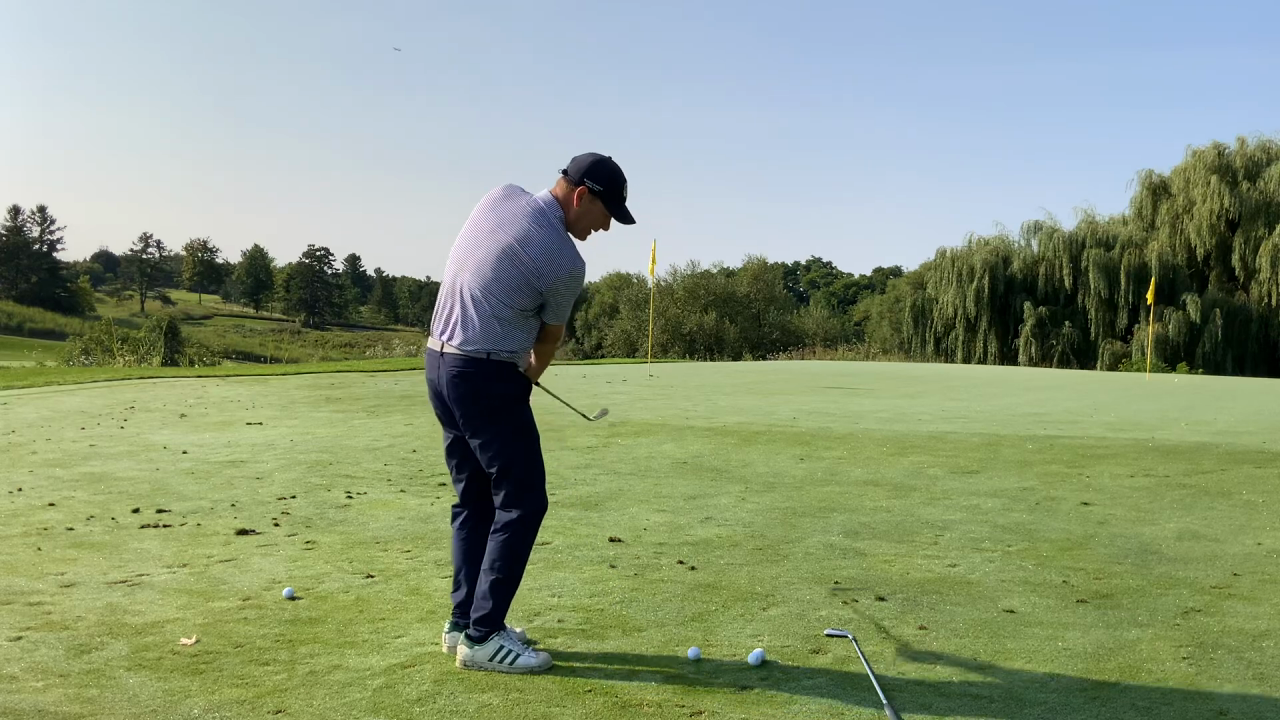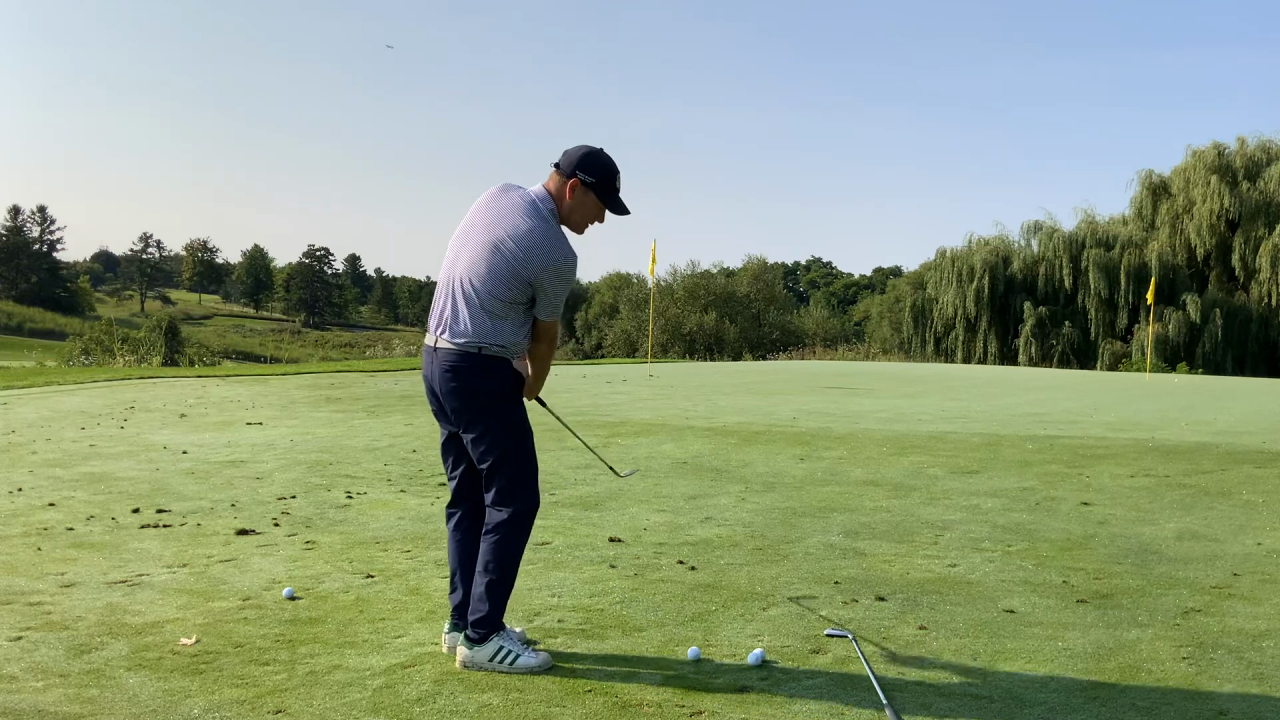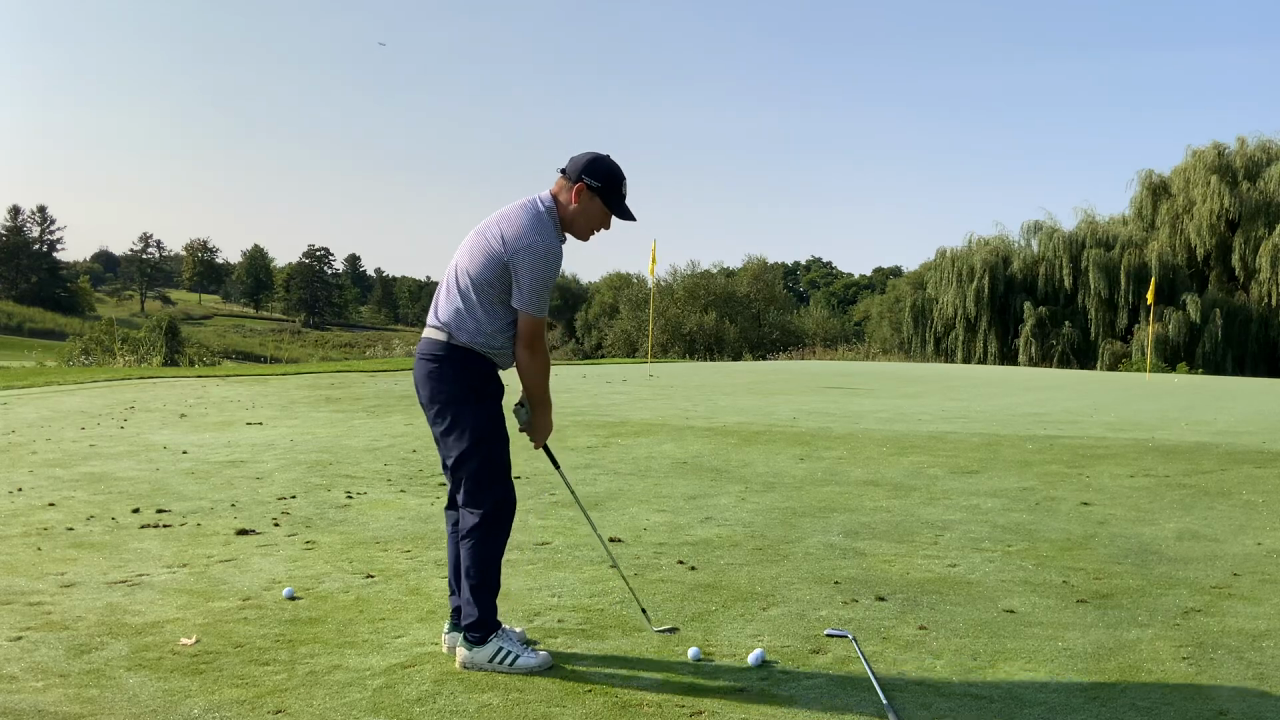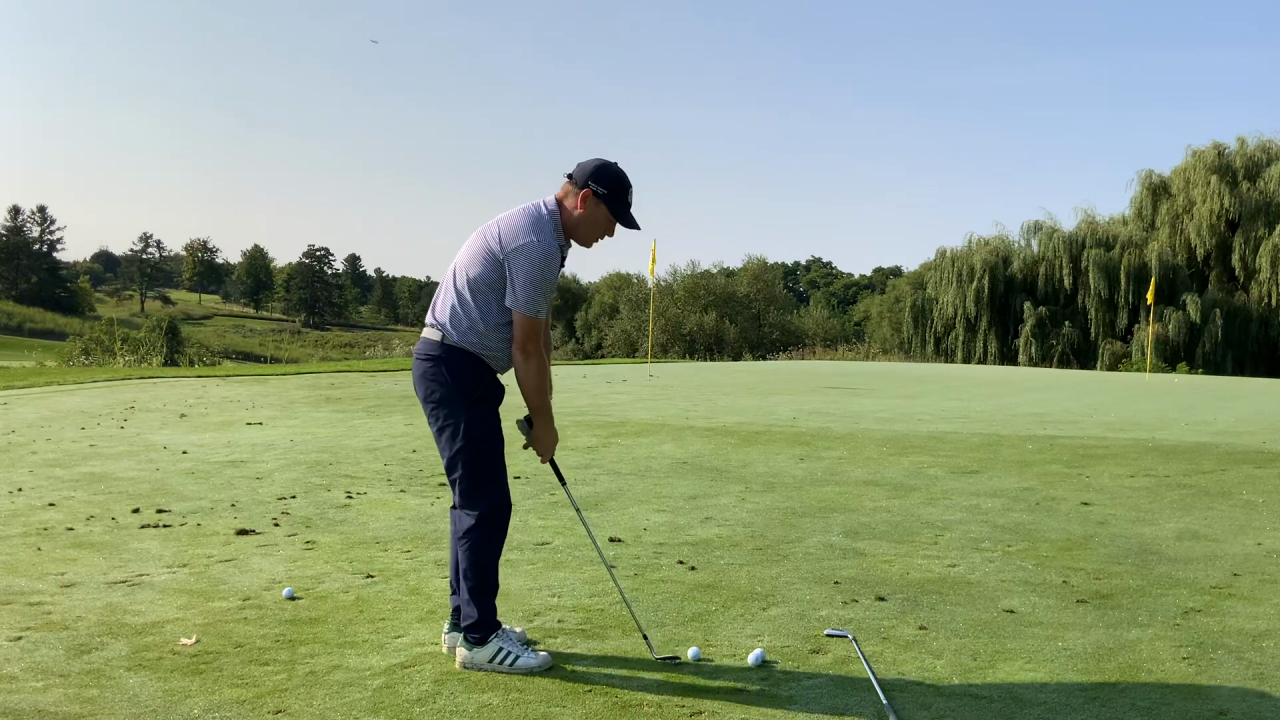
dt=0.3s
person 1, frame 1
left shoulder: (502, 197)
right shoulder: (565, 262)
right elbow: (549, 338)
right wrist: (534, 367)
left hip: (442, 364)
right hip: (486, 378)
left knee: (476, 498)
right knee: (522, 502)
left ankle: (465, 622)
right ankle: (482, 636)
person 1, frame 2
left shoulder: (501, 195)
right shoulder: (555, 252)
right elbow: (544, 336)
left wrist: (519, 361)
right wrist: (536, 378)
left hip: (442, 362)
right hip: (480, 375)
left knee: (470, 497)
right knee: (513, 501)
left ankle: (464, 622)
right ankle: (481, 637)
person 1, frame 3
left shoulder: (526, 217)
right shoulder: (540, 243)
right elbow: (531, 343)
left wrist: (529, 393)
right wrist: (542, 413)
left hip: (445, 362)
right hip: (460, 369)
left knee: (469, 498)
right knee: (490, 501)
left ankle: (465, 621)
right ankle: (479, 638)
person 1, frame 4
left shoulder: (540, 229)
right shoulder: (537, 243)
left elbow: (538, 327)
right elbow: (525, 347)
left wrist: (541, 406)
right wrist: (543, 423)
left hip: (456, 367)
right hip: (455, 370)
left knee: (473, 498)
right knee: (487, 503)
left ankle: (465, 621)
right ankle: (478, 637)
